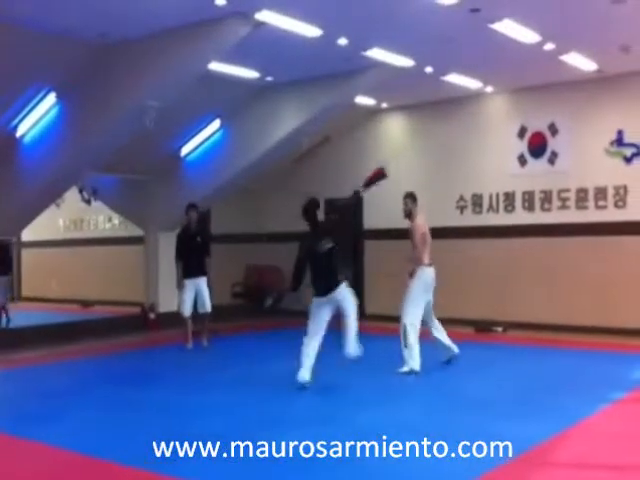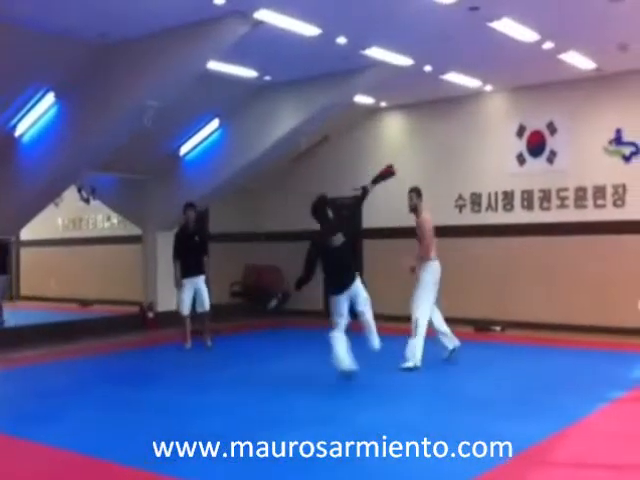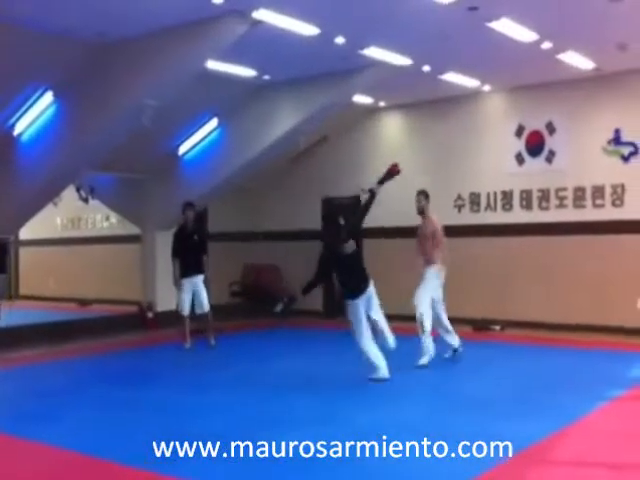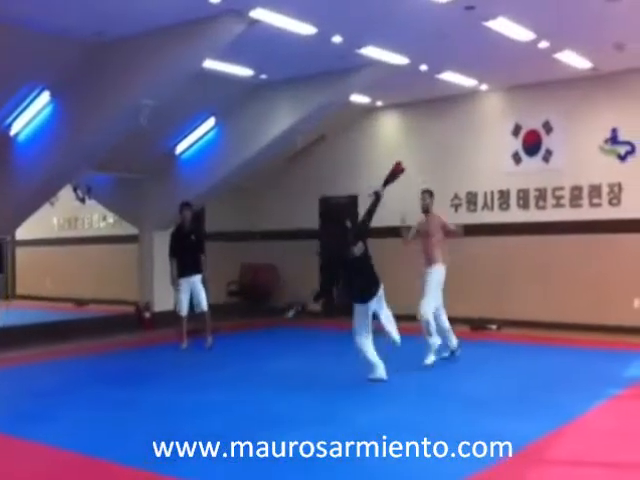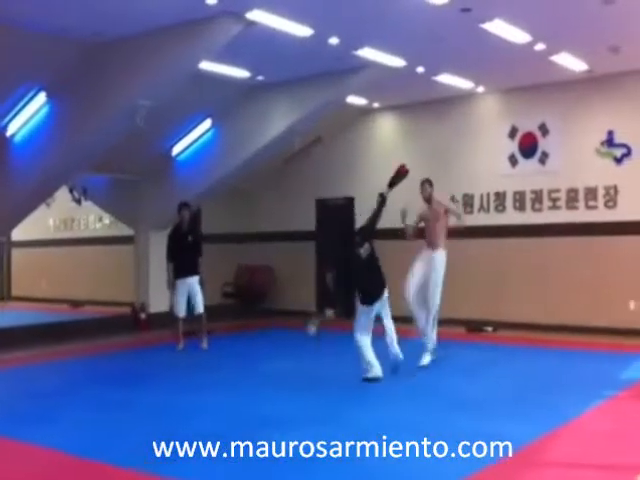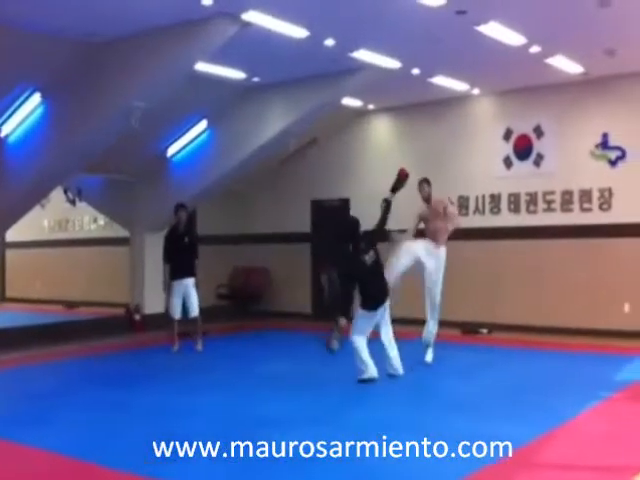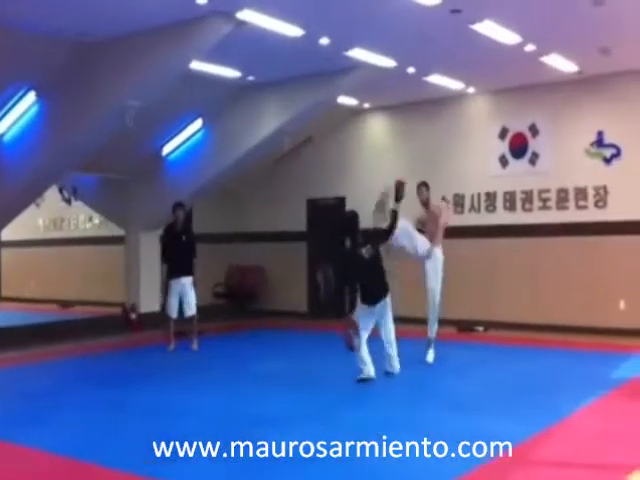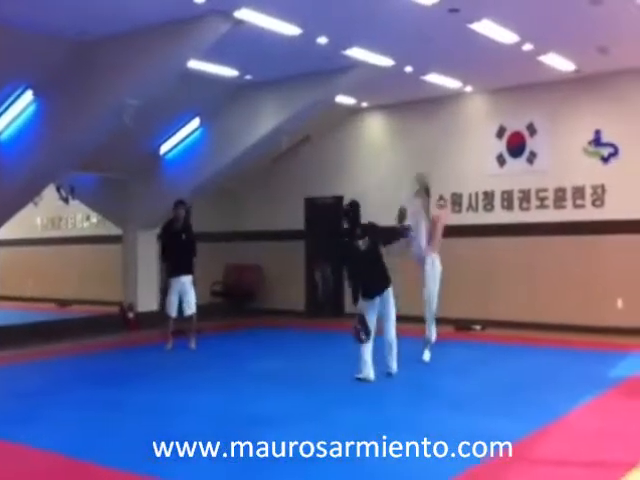
dt=0.1s
person 1, frame 1
left shoulder: (306, 243)
right shoulder: (329, 229)
left elbow: (299, 271)
left wrist: (292, 290)
left hip: (320, 294)
right hip: (338, 286)
left knee: (313, 334)
right knee: (349, 310)
left ankle: (304, 373)
right ankle: (351, 347)
person 1, frame 2
left shoulder: (318, 240)
right shoulder: (341, 225)
left elbow: (309, 268)
right elbow: (356, 206)
left wrist: (296, 287)
right wrist: (365, 191)
left hip: (336, 289)
right hip: (352, 281)
left knee: (337, 329)
right knee: (364, 306)
left ankle: (345, 362)
right ankle: (373, 339)
person 1, frame 3
left shoulder: (330, 247)
right shoulder: (352, 231)
left elbow: (319, 277)
right elbow: (362, 212)
left wrist: (300, 293)
right wrist: (373, 193)
left hip: (353, 294)
right hip: (366, 285)
left knee: (362, 333)
right knee: (375, 313)
left ankle: (381, 369)
right ankle: (389, 338)
person 1, frame 4
right shoulder: (356, 233)
right elbow: (368, 215)
right wrist: (378, 196)
left hip: (361, 298)
right hip: (376, 288)
left knee: (362, 336)
right knee: (382, 312)
left ankle: (378, 370)
right ankle: (394, 337)
person 1, frame 5
right shoulder: (363, 235)
right elbow: (374, 217)
right wrist: (383, 198)
left hip: (367, 299)
right hip: (382, 290)
left knee: (361, 335)
right knee: (386, 319)
left ankle: (373, 370)
right ankle: (396, 353)
person 1, frame 6
left shoulder: (352, 260)
right shoulder: (369, 239)
right elbow: (382, 226)
right wrist: (388, 203)
left hip: (369, 304)
right hip: (384, 296)
left knee: (357, 336)
right knee: (386, 333)
left ankle: (369, 371)
right ankle: (396, 368)
person 1, frame 7
left shoulder: (350, 255)
right shoulder: (371, 236)
left elbow: (351, 283)
right elbow: (389, 231)
left wrist: (352, 313)
right wrist: (395, 209)
left hip: (369, 299)
right hip: (383, 294)
left knee: (360, 335)
right knee: (388, 330)
left ankle: (367, 371)
right ankle: (393, 366)
person 1, frame 8
left shoulder: (347, 244)
right shoulder: (371, 229)
left elbow: (352, 276)
right elbow: (390, 237)
left wrist: (356, 301)
right wrist: (404, 230)
left hip: (369, 293)
right hip: (385, 287)
left knee: (366, 333)
right knee: (389, 329)
left ankle: (367, 373)
right ankle: (392, 367)
person 2, frame 1
left shoulder: (416, 225)
right shoulder: (419, 223)
left elbow: (417, 253)
left wrist: (412, 270)
left hip: (423, 273)
right hip: (426, 272)
left knee: (409, 317)
right knee: (428, 318)
left ankle: (412, 362)
right ankle: (450, 348)
person 2, frame 2
left shoulder: (423, 219)
right shoulder: (422, 218)
left elbow: (427, 246)
left wrist: (417, 265)
right wrist: (418, 264)
left hip: (429, 267)
right hip: (428, 266)
left knee: (419, 309)
right knee: (429, 311)
left ankle: (414, 358)
right ankle: (452, 343)
person 2, frame 3
left shoulder: (432, 223)
right shoulder: (421, 225)
left elbow: (441, 245)
left wrist: (440, 265)
left hip: (436, 270)
right hip: (428, 270)
left knee: (420, 302)
right knee: (437, 311)
left ankle: (428, 350)
right ankle: (455, 344)
person 2, frame 4
left shoulder: (439, 219)
right shoulder: (421, 224)
left elbow: (457, 231)
right elbow: (407, 240)
left wrist: (452, 230)
right wrist: (405, 227)
left hip: (437, 269)
right hip: (428, 269)
left knee: (425, 309)
right knee: (437, 312)
left ankle: (433, 349)
right ankle: (452, 345)
person 2, frame 5
left shoulder: (443, 206)
right shoulder: (423, 214)
left elbow: (459, 216)
right elbow: (409, 234)
right wrist: (404, 221)
left hip: (438, 256)
right hip: (425, 254)
left knee: (432, 301)
right knee: (411, 293)
left ankle: (429, 349)
right ankle: (427, 333)
person 2, frame 6
left shoulder: (443, 203)
right shoulder: (422, 213)
left elbow: (454, 220)
right elbow: (413, 235)
left wrist: (445, 231)
left hip: (437, 251)
right hip: (423, 246)
left knee: (433, 299)
right knee: (406, 248)
left ankle: (429, 342)
person 2, frame 7
left shoulder: (440, 208)
right shoulder: (420, 218)
left elbow: (443, 223)
right elbow: (412, 233)
left hip: (435, 253)
right hip: (422, 249)
left knee: (434, 299)
right knee: (403, 228)
left ankle: (431, 343)
person 2, frame 8
left shoulder: (437, 218)
right shoulder: (420, 218)
left elbow: (437, 234)
left hip: (433, 258)
right hip: (420, 252)
left knee: (431, 303)
left ankle: (428, 344)
person 3, frame 1
left shoulder: (203, 233)
right shoulder: (182, 235)
left elbow: (207, 256)
right elbow: (179, 259)
left wrist: (207, 275)
right wrist: (179, 278)
left hip: (201, 277)
right hip: (187, 278)
left knee: (206, 307)
right knee: (186, 311)
left ankle: (204, 335)
right ankle: (189, 340)
person 3, frame 2
left shoulder: (201, 232)
right shoulder: (180, 234)
left elbow: (204, 255)
right elbow: (177, 258)
left wrist: (205, 273)
right wrist: (177, 277)
left hip: (199, 276)
right hip: (186, 277)
left knee: (204, 306)
right knee: (185, 310)
left ankle: (207, 335)
right ankle: (188, 339)
person 3, frame 3
left shoulder: (200, 232)
right shoulder: (178, 234)
left elbow: (204, 255)
right elbow: (175, 257)
left wrist: (205, 273)
right wrist: (176, 277)
left hip: (198, 276)
right hip: (185, 277)
left knee: (205, 307)
right knee: (185, 310)
left ankle: (211, 335)
right ankle: (187, 339)
person 3, frame 4
left shoulder: (197, 231)
right shoulder: (176, 233)
left elbow: (202, 254)
right elbow: (173, 257)
left wrist: (202, 273)
right wrist: (174, 276)
left hip: (196, 275)
right hip: (182, 277)
left knee: (203, 306)
right knee: (182, 310)
left ankle: (209, 335)
right ankle: (184, 340)
person 3, frame 5
left shoulder: (195, 232)
right shoulder: (173, 234)
left elbow: (199, 256)
right elbow: (170, 259)
left wrist: (199, 274)
right wrist: (170, 279)
left hip: (193, 277)
right hip: (179, 278)
left knee: (200, 309)
right knee: (179, 312)
left ankle: (204, 338)
right ankle: (180, 341)
person 3, frame 6
left shoulder: (191, 234)
right shoulder: (170, 235)
left elbow: (195, 258)
right elbow: (167, 261)
left wrist: (195, 277)
right wrist: (166, 280)
left hip: (189, 278)
right hip: (175, 279)
left knee: (195, 312)
right knee: (175, 313)
left ankle: (199, 340)
right ankle: (175, 342)
person 3, frame 7
left shoulder: (188, 232)
right shoulder: (168, 234)
left elbow: (193, 256)
right elbow: (165, 260)
left wrist: (193, 275)
right wrist: (165, 279)
left hip: (187, 277)
right hip: (173, 278)
left knee: (191, 311)
right knee: (171, 312)
left ankle: (194, 340)
right ankle: (171, 341)
person 3, frame 8
left shoulder: (189, 231)
right shoulder: (167, 232)
left elbow: (193, 255)
right elbow: (165, 258)
left wrist: (193, 274)
right wrist: (167, 277)
left hip: (187, 276)
right hip: (173, 277)
left knee: (191, 309)
right knee: (171, 311)
left ankle: (192, 339)
right ankle: (170, 340)
